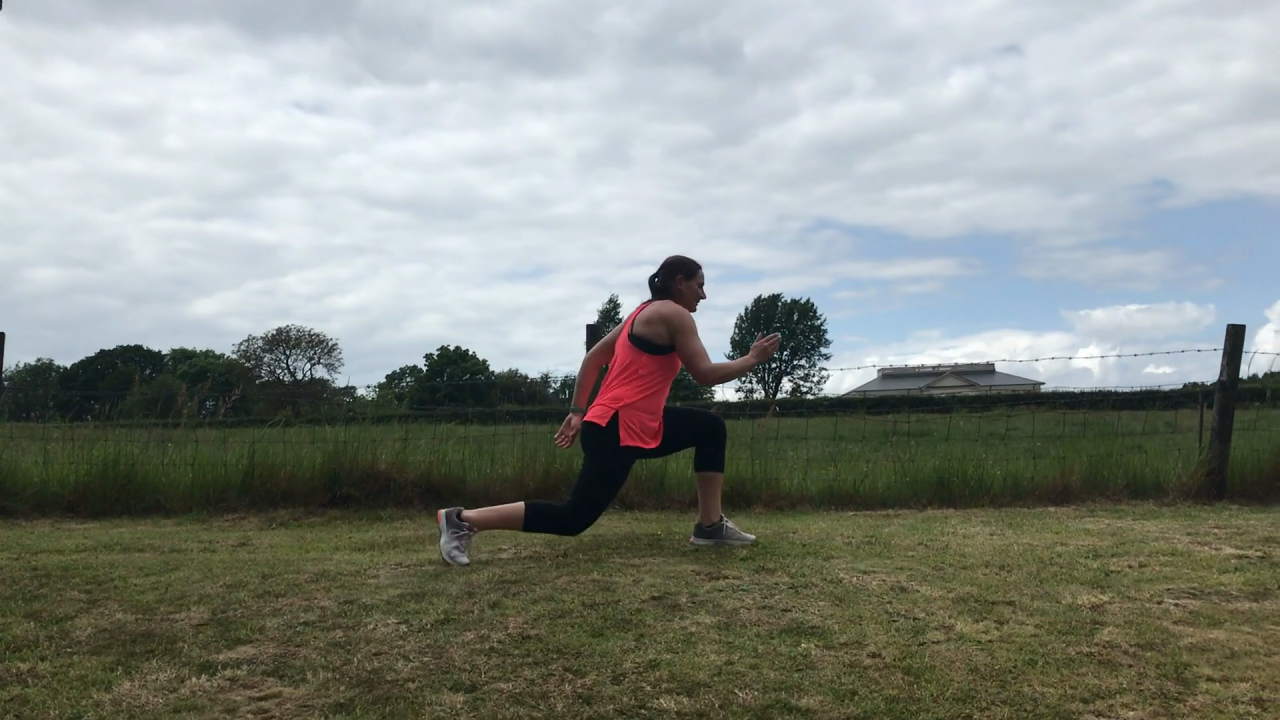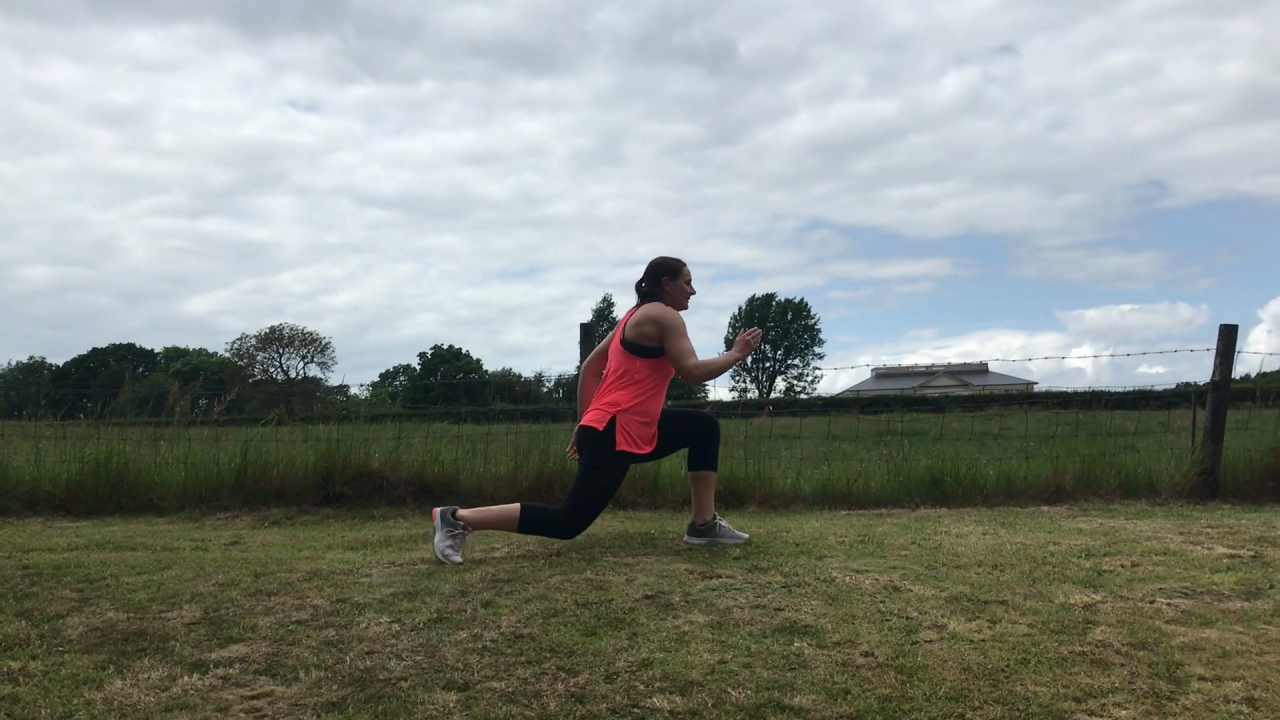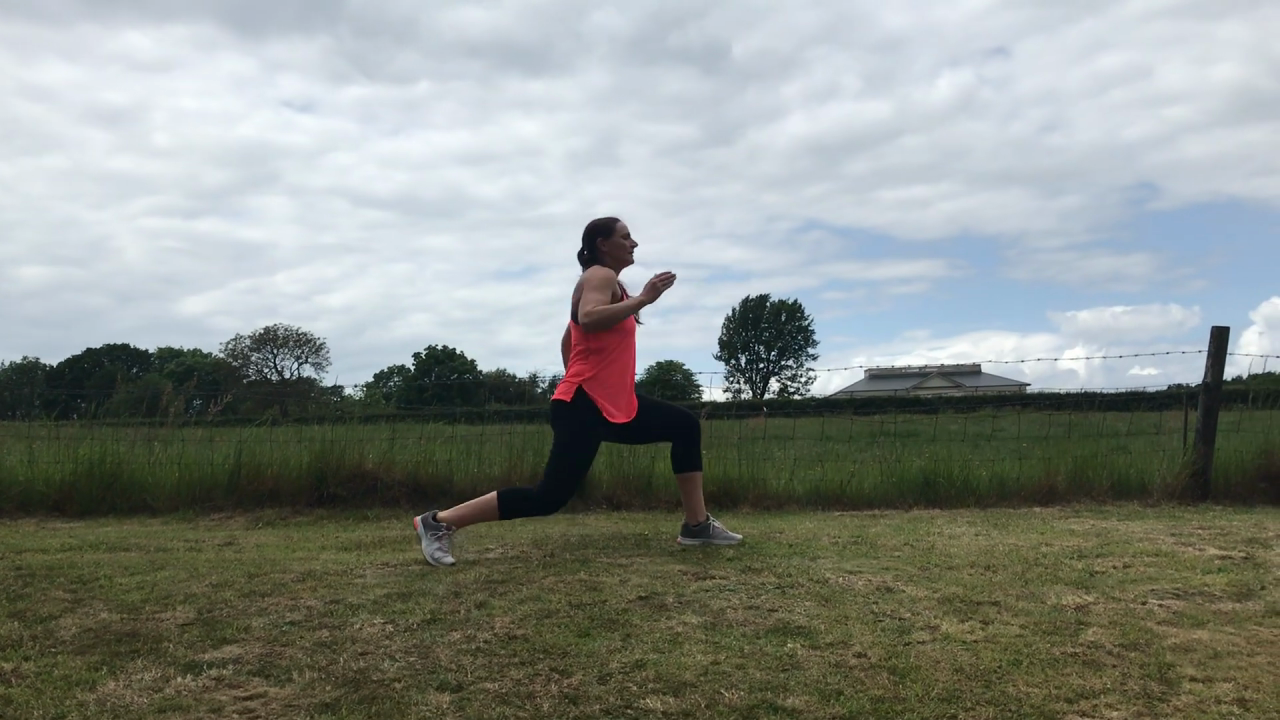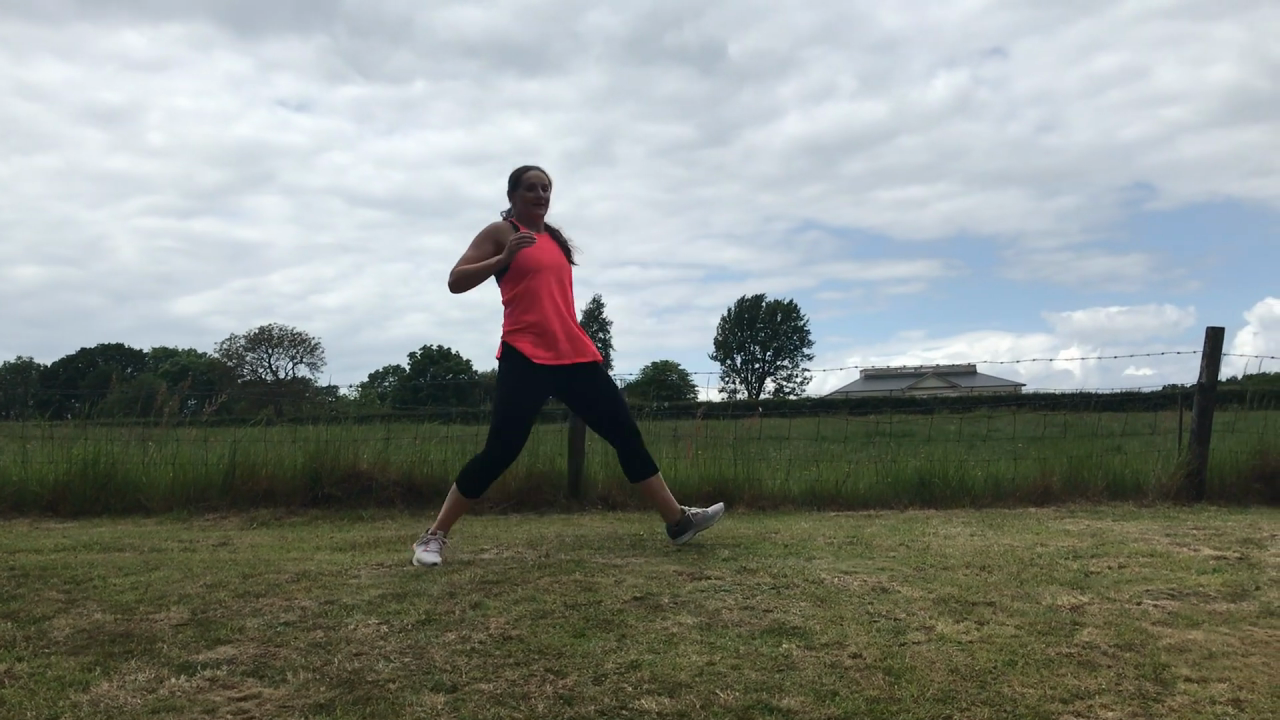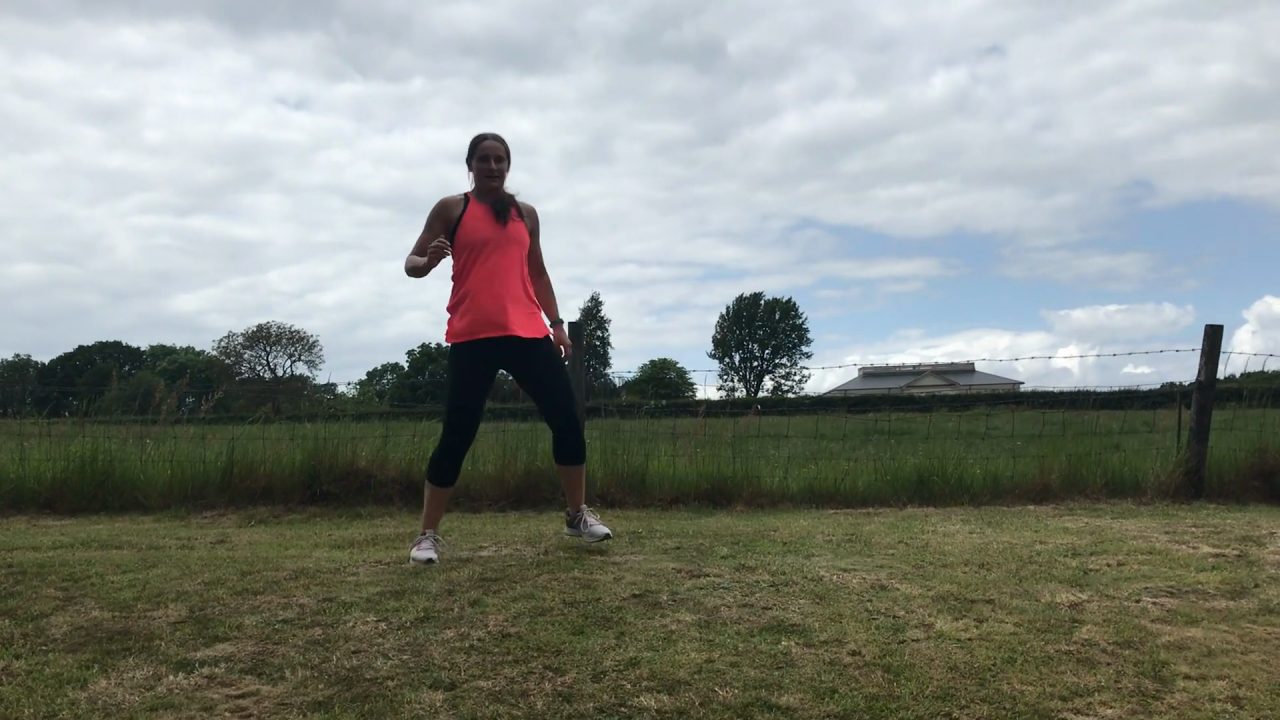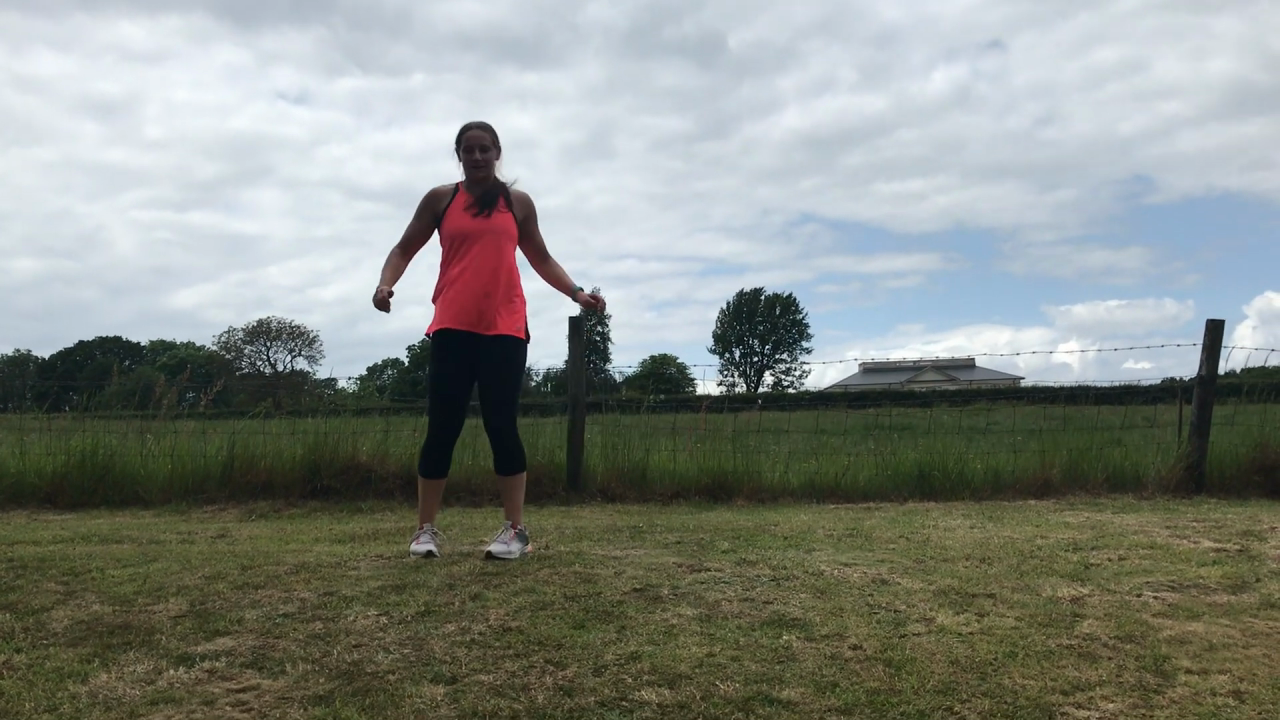
dt=0.2s
person 1, frame 1
left shoulder: (644, 313)
right shoulder: (675, 316)
left elbow: (592, 359)
right elbow: (704, 374)
left wrist: (577, 413)
right wrist: (753, 359)
left hip: (636, 425)
right hip: (618, 430)
left knee: (712, 429)
right knee: (573, 518)
left ankle: (710, 524)
right ankle: (462, 520)
person 1, frame 2
left shoulder: (640, 315)
right shoulder: (665, 316)
left elbow: (590, 366)
right elbow: (691, 372)
left wrist: (584, 422)
right wrist: (737, 355)
left hip: (635, 429)
right hip: (614, 435)
left knee: (705, 428)
right knee: (570, 522)
left ankle: (703, 523)
right ankle: (455, 519)
person 1, frame 3
left shoulder: (605, 282)
right shoulder: (599, 278)
left elbow: (570, 341)
right elbow: (589, 320)
right wrist: (643, 299)
left hip: (615, 401)
right hip: (583, 405)
left knee: (686, 424)
right knee: (551, 497)
left ankle: (696, 524)
right ankle: (438, 524)
person 1, frame 4
left shoulder: (558, 239)
right shoulder: (500, 232)
right elbow: (455, 281)
right wrist: (503, 260)
left hip: (575, 357)
right hip: (525, 357)
left knee: (625, 433)
right knee: (501, 451)
left ankle: (677, 518)
right ankle: (434, 534)
person 1, frame 5
left shoulder: (526, 213)
right shoulder: (452, 208)
right elbow: (414, 261)
left wrist: (557, 323)
right wrist: (428, 260)
left hip: (529, 333)
right hip: (471, 335)
left knee: (566, 417)
right knee: (457, 433)
left ankle: (578, 513)
right ankle: (428, 535)
person 1, frame 6
left shoulder: (518, 202)
right shoulder: (440, 199)
left elbow: (541, 258)
right elbow: (404, 249)
left wrist: (578, 294)
right wrist: (386, 286)
left hip: (505, 327)
right hip: (452, 326)
left knee: (500, 423)
right knee: (443, 426)
left ankle: (515, 528)
right ankle: (426, 528)
